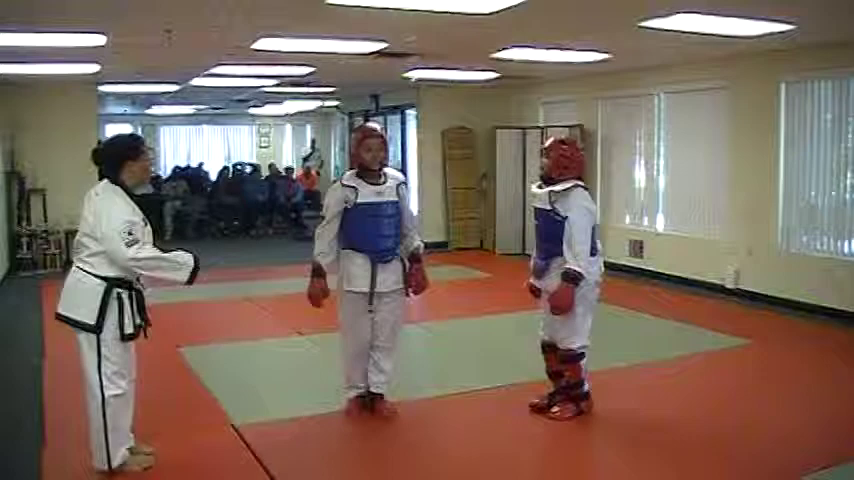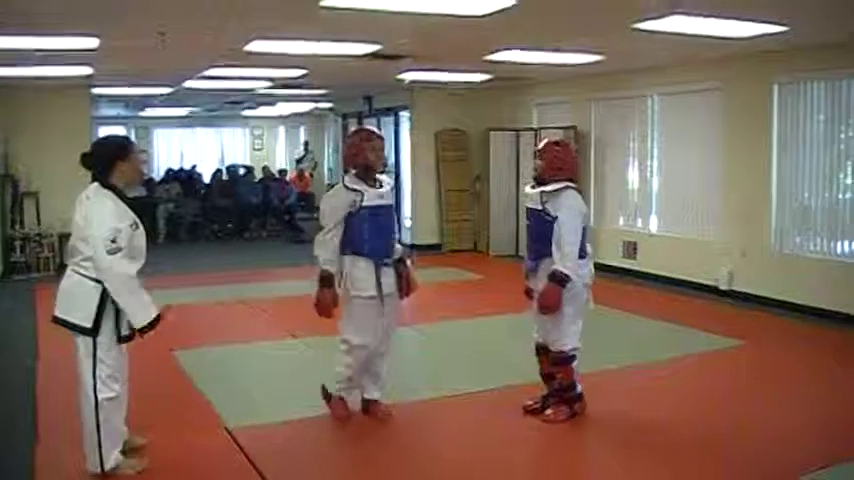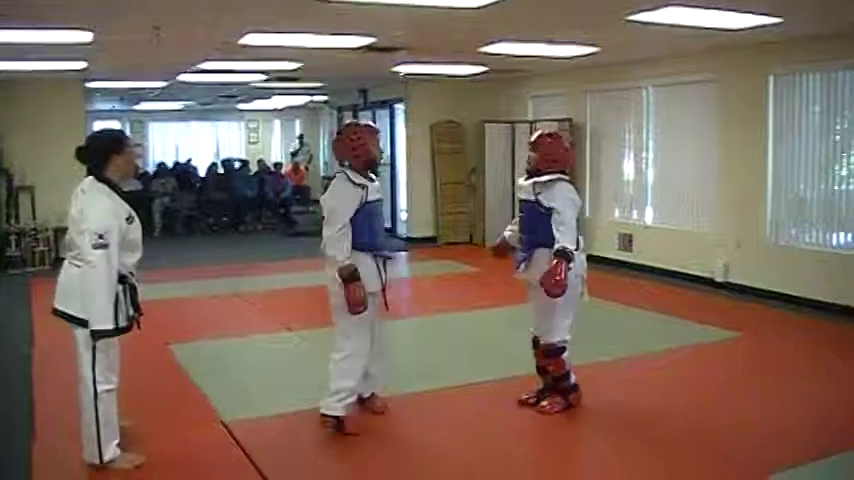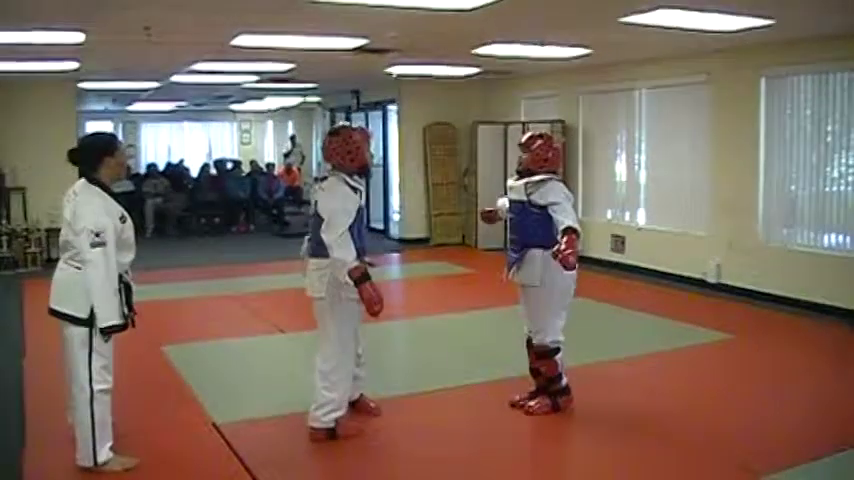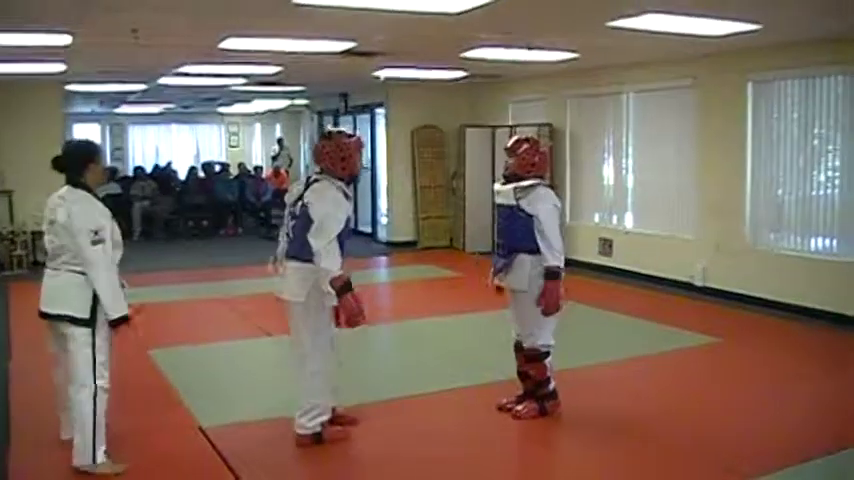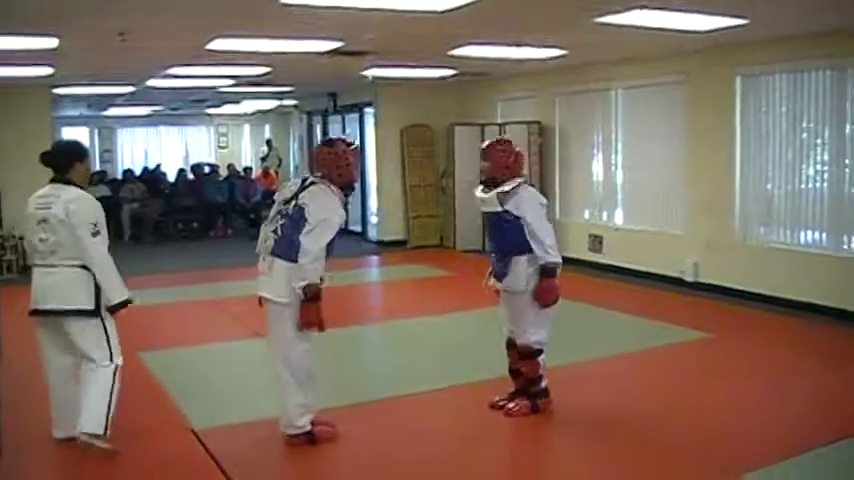
dt=0.2s
person 1, frame 1
left shoulder: (107, 194)
right shoulder: (114, 206)
right elbow: (135, 256)
right wrist: (187, 263)
left hip: (105, 296)
right hip: (101, 302)
left knee: (122, 374)
right knee: (109, 379)
left ankle: (122, 441)
right ankle: (112, 457)
person 1, frame 2
left shoulder: (99, 196)
right shoulder: (105, 209)
right elbow: (115, 268)
right wrist: (145, 312)
left hip: (96, 298)
right hip: (96, 303)
left knee: (114, 373)
right knee: (103, 380)
left ankle: (116, 437)
right ankle: (106, 459)
person 1, frame 3
left shoulder: (93, 189)
right shoulder: (101, 203)
right elbow: (100, 263)
right wrist: (103, 319)
left hip: (87, 290)
right hip: (93, 295)
left knee: (99, 368)
right knee: (99, 373)
left ankle: (103, 427)
right ankle: (103, 452)
person 1, frame 4
left shoulder: (81, 192)
right shoulder: (95, 204)
right elbow: (98, 263)
right wrist: (110, 316)
left hip: (73, 289)
right hip: (88, 296)
left knee: (82, 367)
right knee: (93, 373)
left ankle: (84, 426)
right ankle: (95, 454)
person 1, frame 5
left shoulder: (57, 200)
right shoulder: (87, 206)
right elbow: (99, 262)
right wrist: (117, 308)
left hip: (55, 292)
right hip: (81, 296)
left knee: (71, 367)
right knee: (91, 375)
left ankle: (73, 428)
right ankle: (88, 456)
person 1, frame 6
left shoulder: (35, 201)
right shoulder: (80, 201)
left elbow: (32, 249)
right elbow: (95, 253)
right wrist: (116, 295)
left hip: (45, 290)
right hip: (77, 289)
left knee: (58, 361)
right knee: (102, 358)
left ankle: (64, 427)
right ankle: (92, 428)
person 2, frame 1
left shoulder: (398, 183)
right shoulder: (343, 190)
left elbow: (409, 227)
right elbow: (326, 234)
left wrist: (416, 263)
right wrist: (318, 275)
left hip: (391, 271)
right hip: (358, 272)
left knee: (386, 337)
right knee: (356, 337)
left ankle: (377, 392)
right ankle: (356, 392)
person 2, frame 2
left shoulder: (386, 187)
right shoulder: (343, 194)
right elbow: (327, 241)
left wrist: (403, 266)
right wrist: (326, 286)
left hip: (385, 274)
right hip: (357, 275)
left knee: (381, 342)
right knee: (361, 341)
left ankle: (370, 396)
right ankle: (338, 390)
person 2, frame 3
left shoulder: (367, 182)
right shoulder: (344, 188)
right elbow: (336, 239)
right wrist: (351, 282)
left hip: (369, 267)
right hip: (353, 273)
left knee: (369, 338)
right knee: (353, 342)
left ankle: (364, 391)
right ankle: (334, 411)
person 2, frame 4
left shoulder: (336, 185)
right shoulder: (341, 191)
right elbow: (338, 243)
right wrist: (364, 283)
left hip: (334, 275)
right hip: (334, 279)
left knee: (349, 342)
right knee: (336, 348)
left ankle: (352, 396)
right ankle: (324, 421)
person 2, frame 5
left shoulder: (308, 186)
right shoulder: (334, 196)
left elbow: (291, 234)
right elbow: (325, 250)
left wrist: (283, 267)
right wrist: (346, 293)
left hip: (298, 276)
right hip: (311, 282)
left knee: (321, 350)
right knee: (314, 353)
left ankle: (324, 410)
right ankle: (310, 427)
person 2, frame 6
left shoulder: (299, 188)
right shoulder: (329, 202)
left elbow: (268, 231)
right elbow: (311, 254)
left wrist: (266, 272)
right wrist: (312, 299)
left hip: (275, 276)
right hip: (289, 283)
left knee: (293, 352)
right knee: (294, 355)
left ankle: (299, 418)
right ankle: (299, 427)
person 3, frame 1
left shoulder: (576, 199)
right shoulder: (547, 194)
left elbow: (578, 247)
left wrist: (569, 285)
right wrist: (534, 274)
left hip: (573, 280)
right hip: (550, 277)
left knee: (570, 340)
right knee: (549, 338)
left ankle: (579, 397)
right ankle: (560, 391)
person 3, frame 2
left shoulder: (567, 199)
right shoulder: (540, 195)
left elbow: (567, 247)
left wrist: (556, 285)
right wrist: (529, 277)
left hip: (565, 282)
right hip: (543, 278)
left knee: (562, 341)
right knee: (543, 340)
left ankle: (573, 399)
right ankle: (554, 394)
person 3, frame 3
left shoulder: (560, 190)
right shoulder: (534, 186)
left elbow: (564, 230)
left wrist: (561, 261)
right wrist: (507, 239)
left hip: (558, 269)
right hip: (538, 269)
left knee: (553, 334)
right knee: (540, 333)
left ankle: (568, 390)
right ankle: (551, 386)
person 3, frame 4
left shoulder: (552, 189)
right shoulder: (524, 187)
left elbow: (566, 216)
left wrist: (570, 238)
right wrist: (497, 211)
left hip: (547, 271)
right hip: (529, 271)
left knee: (546, 334)
right knee: (534, 333)
left ankle: (559, 393)
right ankle: (542, 388)
person 3, frame 5
left shoulder: (540, 196)
right shoulder: (508, 192)
left elbow: (552, 243)
left wrist: (553, 281)
right wrist: (499, 270)
left hip: (535, 277)
right hip: (515, 276)
left knee: (536, 338)
right knee: (521, 337)
left ankle: (547, 397)
right ankle: (530, 391)
person 3, frame 6
left shoulder: (523, 196)
right shoulder: (491, 196)
left elbow: (543, 240)
left wrist: (548, 278)
right wrist: (497, 275)
left hip: (530, 275)
right hip: (509, 276)
left knee: (529, 337)
right knee: (513, 336)
left ankle: (538, 395)
right ankle: (522, 389)
